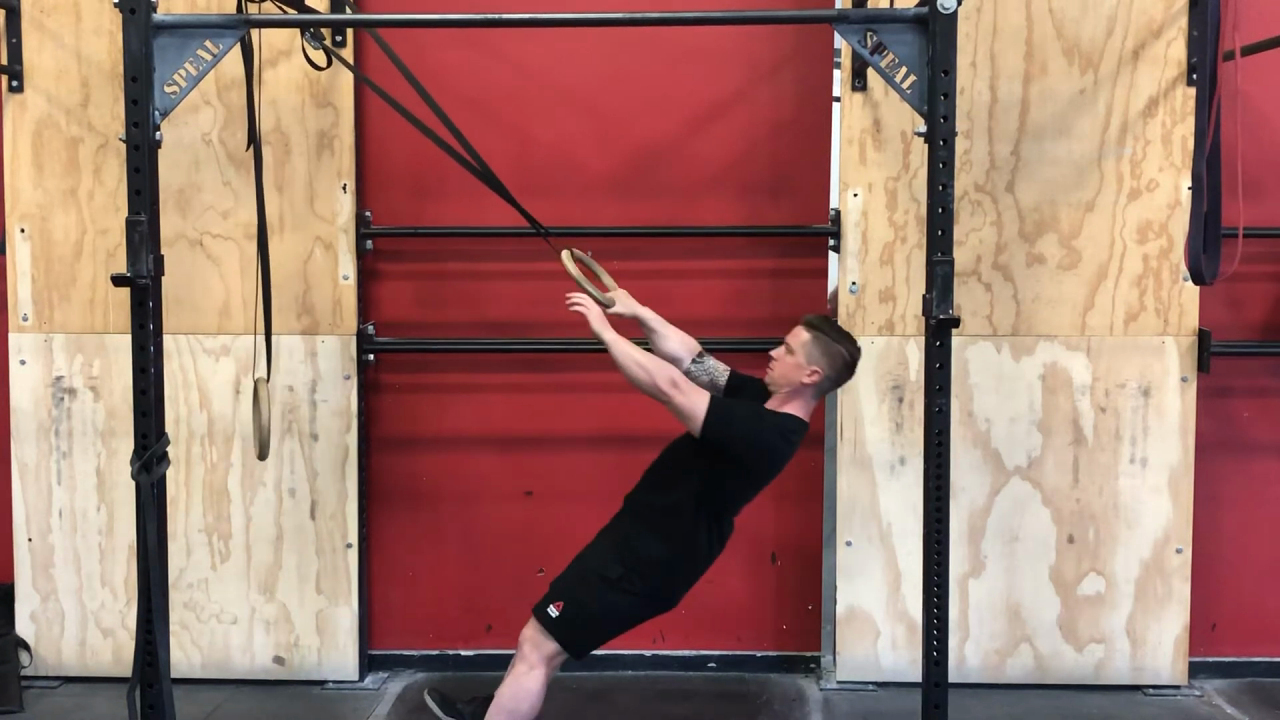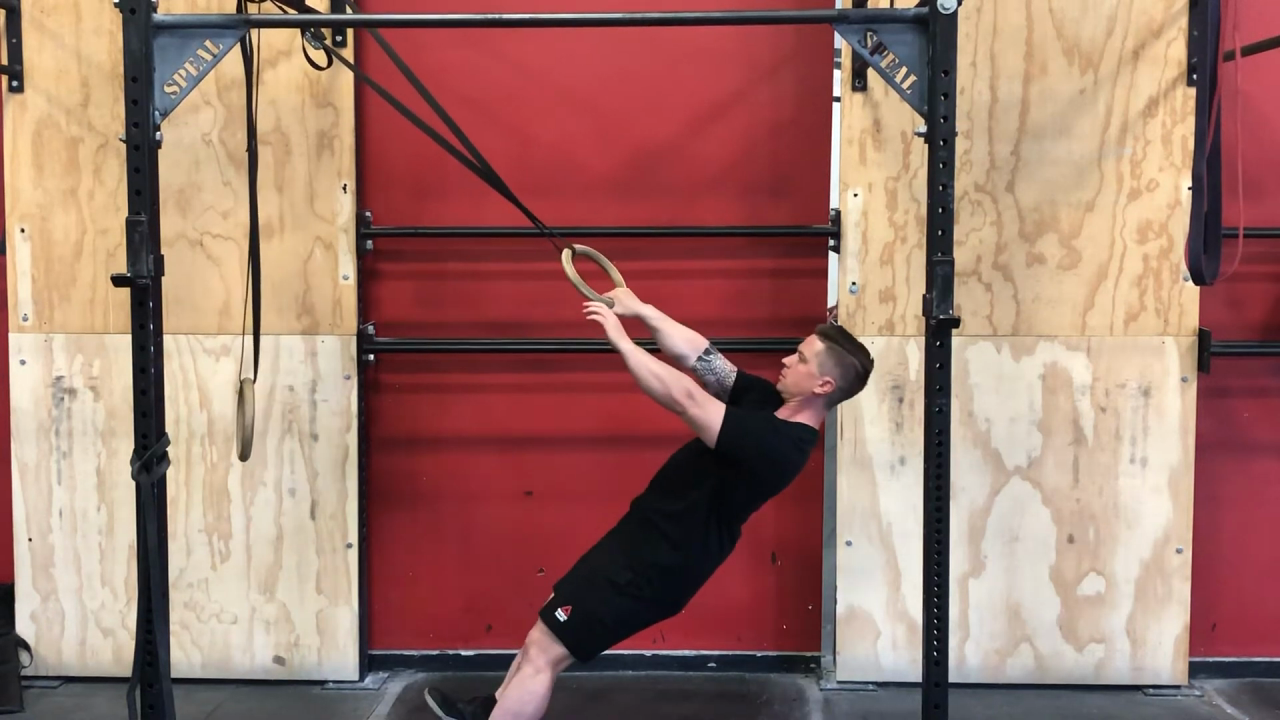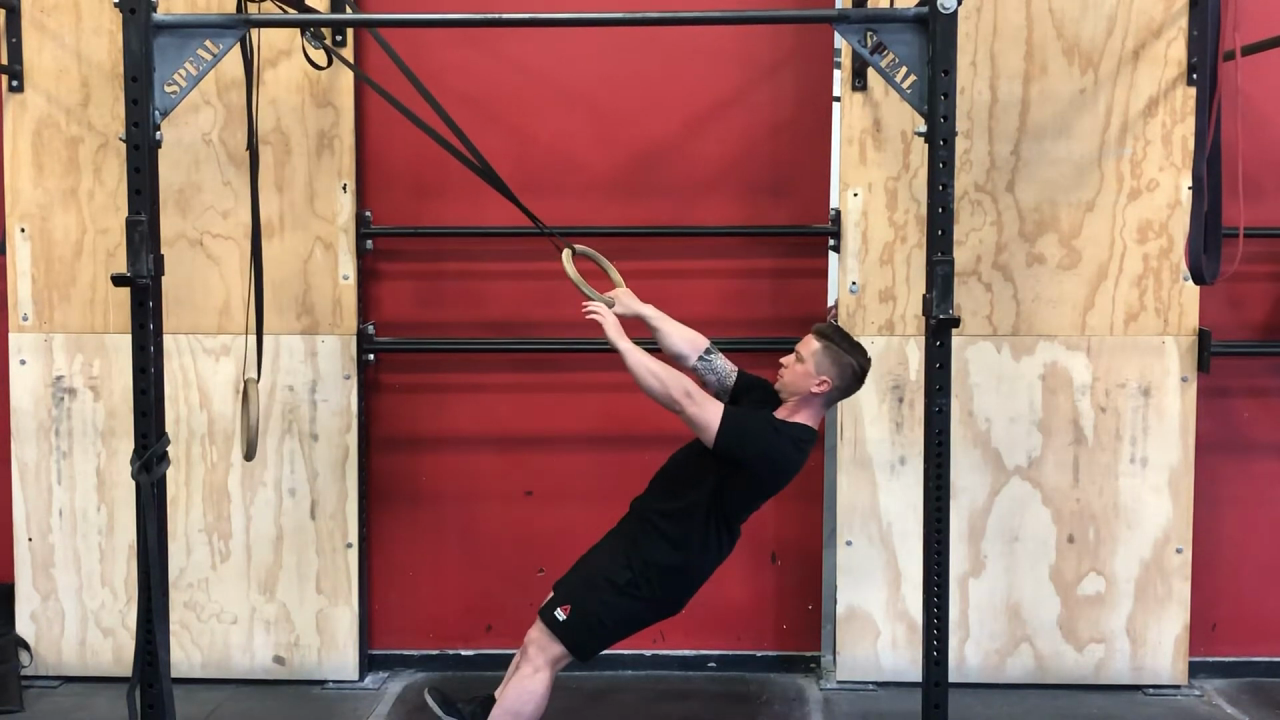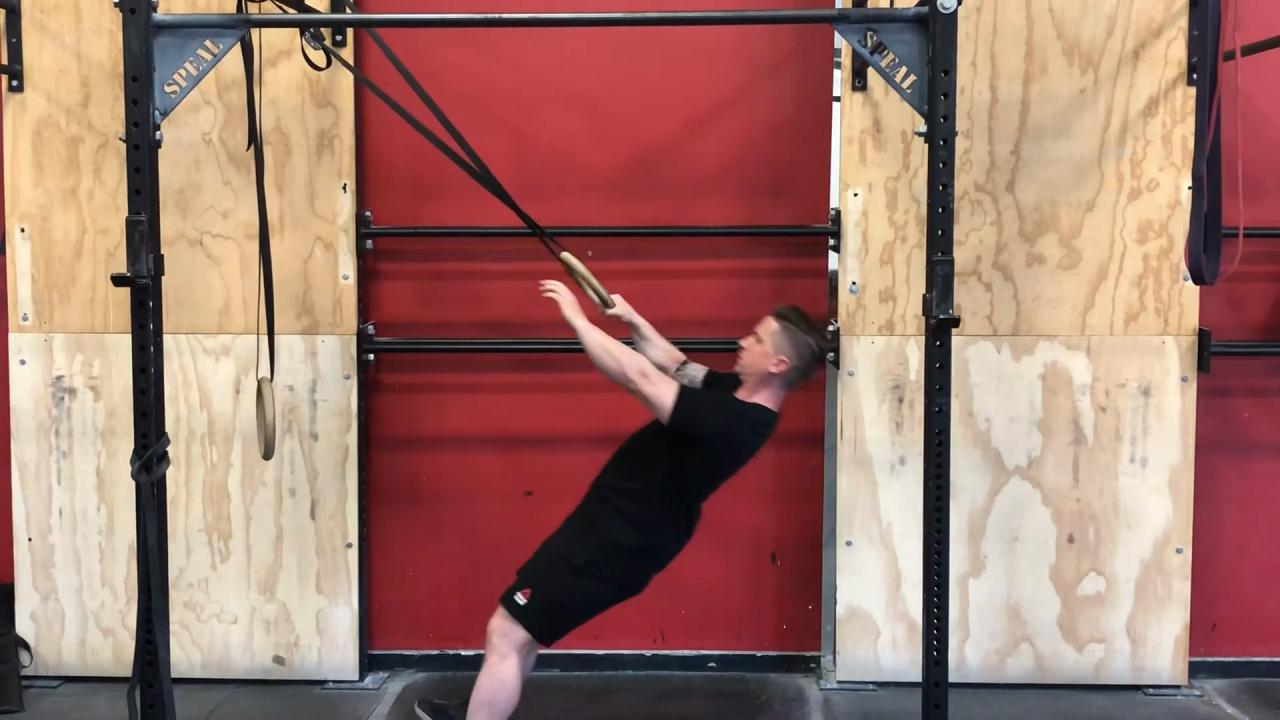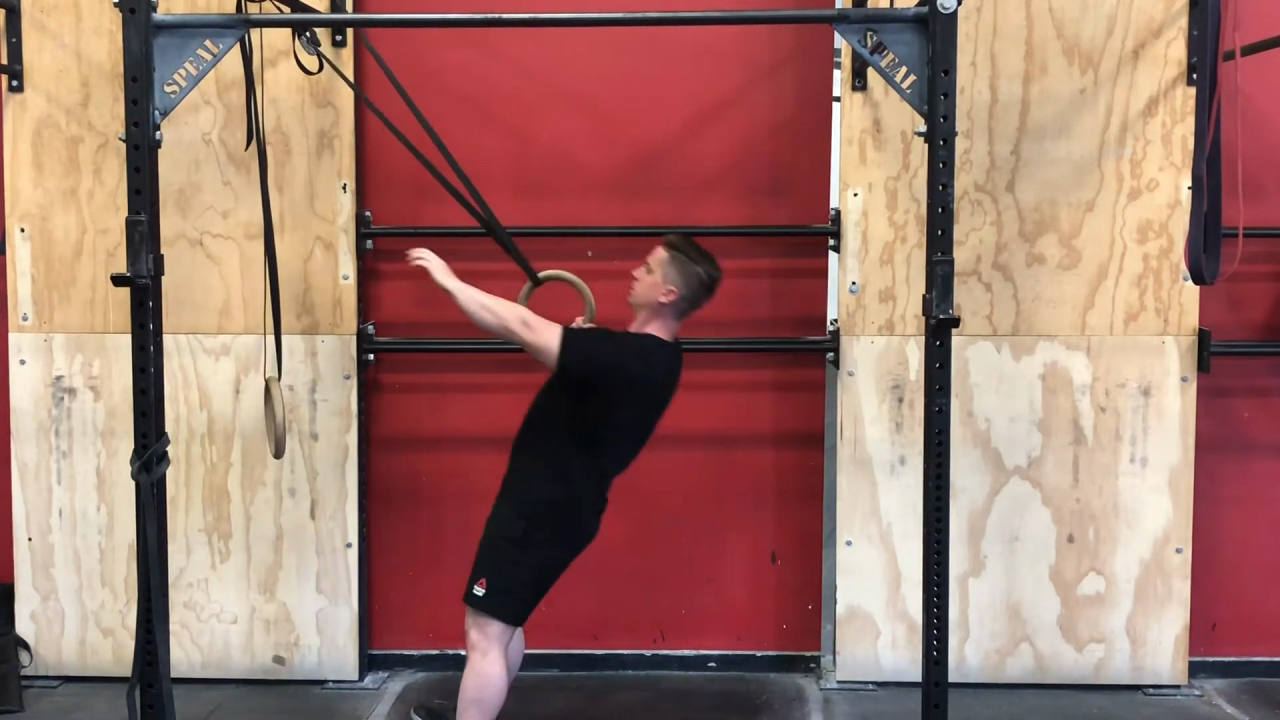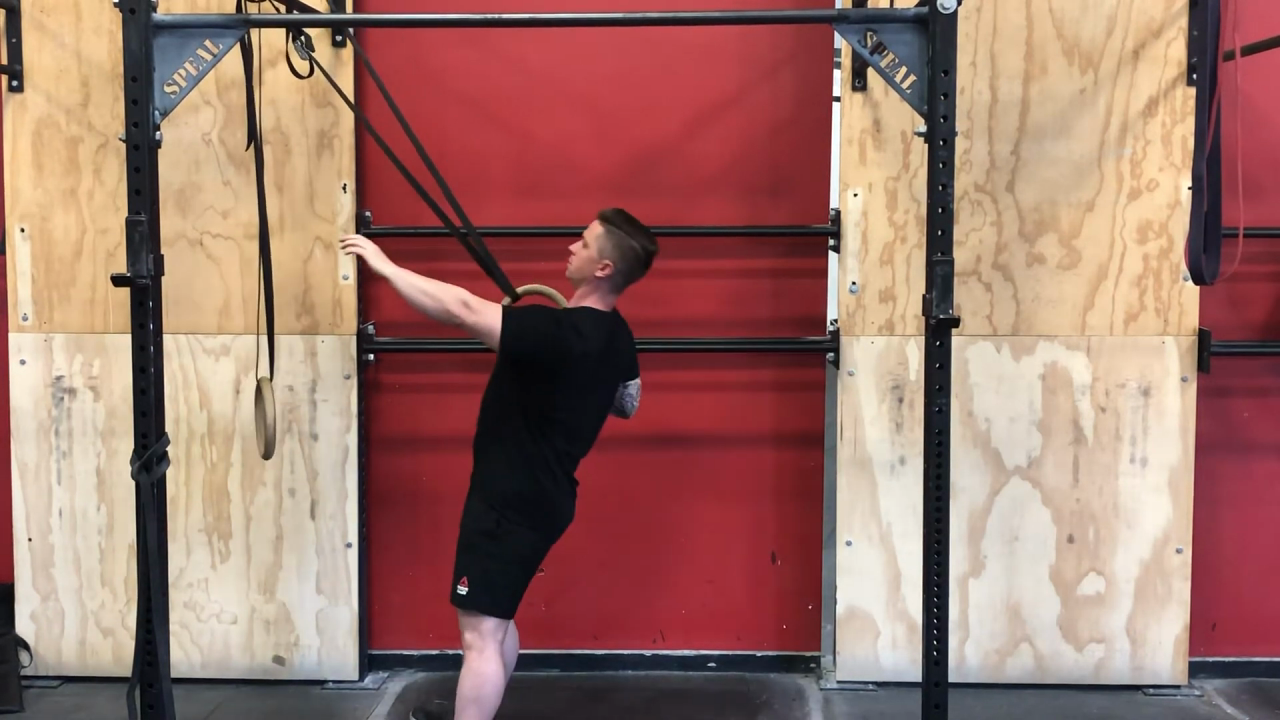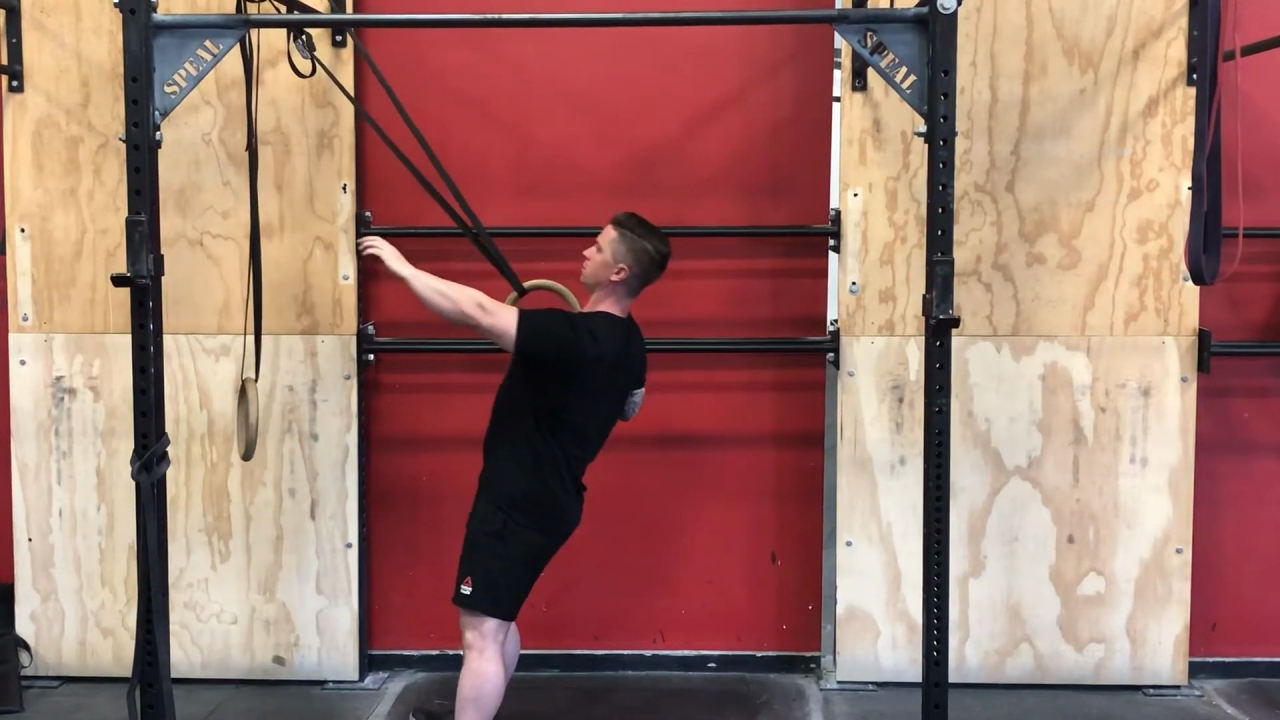
dt=0.4s
person 1, frame 1
left shoulder: (762, 434)
right shoulder: (764, 404)
left elbow: (671, 387)
right elbow: (691, 360)
left wrist: (604, 330)
right wrist: (639, 313)
left hip: (646, 560)
right hip: (644, 541)
left knee: (537, 646)
right knee: (547, 624)
person 1, frame 2
left shoulder: (778, 445)
right shoulder: (768, 404)
left elbow: (684, 399)
right elbow: (698, 355)
left wrist: (620, 339)
right wrist: (639, 310)
left hip: (654, 564)
right hip: (646, 539)
left knee: (543, 651)
right knee: (552, 619)
person 1, frame 3
left shoulder: (776, 445)
right shoulder: (769, 404)
left elbow: (683, 398)
right elbow: (700, 356)
left wrist: (619, 339)
right wrist: (641, 311)
left hip: (654, 564)
right hip: (647, 539)
left knee: (543, 650)
right knee: (550, 618)
person 1, frame 4
left shoulder: (733, 422)
right shoulder: (738, 397)
left elbow: (640, 378)
right elbow: (674, 367)
left wrist: (578, 319)
right wrist: (632, 320)
left hip: (612, 543)
right hip: (614, 526)
left knee: (506, 635)
right knee: (520, 623)
person 1, frame 5
left shoulder: (628, 358)
right shoulder: (655, 354)
left elbow: (523, 328)
left wrist: (448, 279)
right wrist: (589, 340)
left hip: (542, 509)
right hip: (557, 501)
left knee: (486, 634)
right knee: (502, 623)
person 1, frame 6
left shoulder: (562, 334)
right shoulder: (613, 335)
left elbow: (462, 309)
right elbow: (627, 404)
left wrist: (385, 265)
left hip: (513, 501)
right hip: (534, 495)
left knee: (480, 633)
right knee: (497, 621)
person 1, frame 7
left shoulder: (577, 337)
right shoulder: (624, 341)
left elbow: (477, 311)
right elbow: (629, 408)
left wrist: (403, 267)
left hip: (520, 502)
right hip: (543, 497)
left knee: (481, 633)
right knee: (499, 622)
